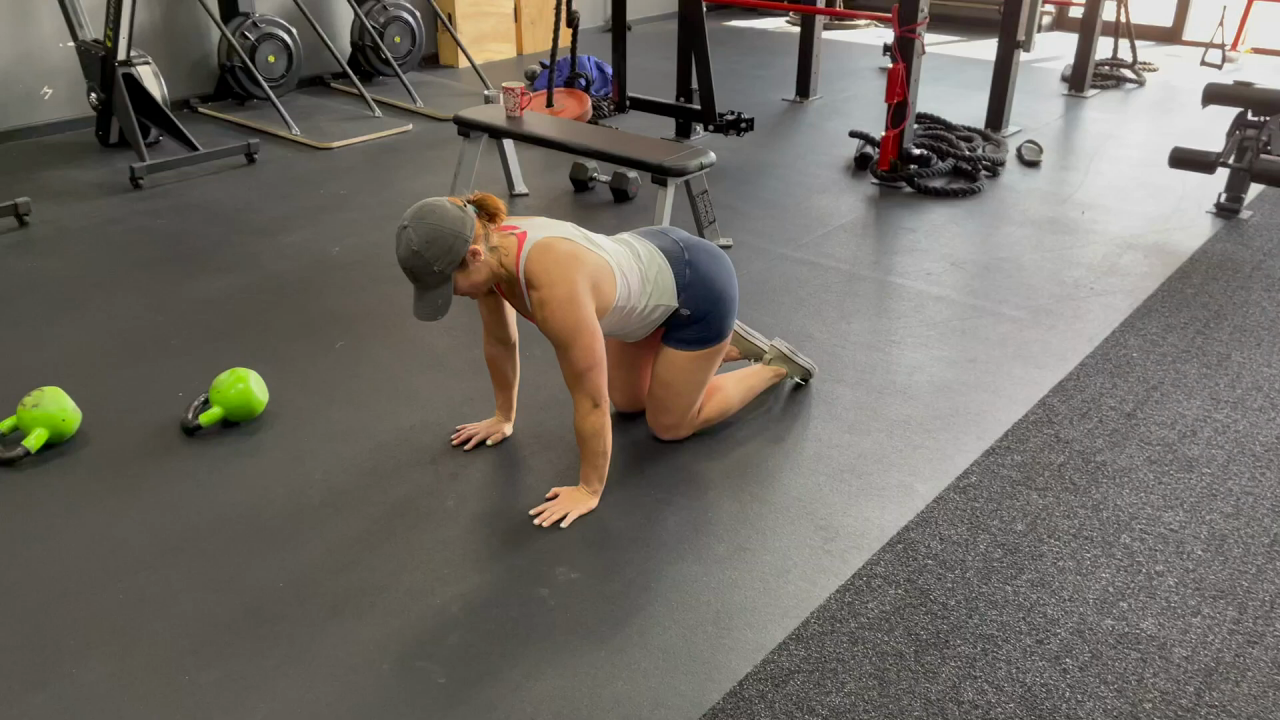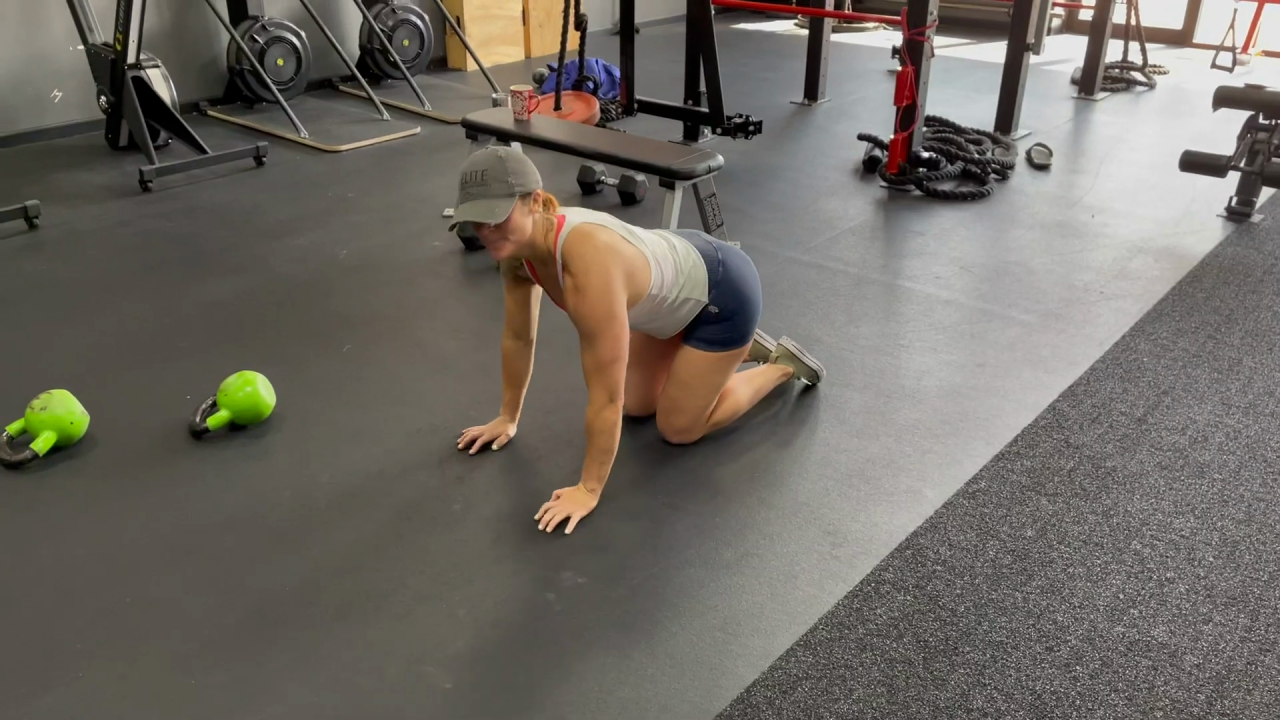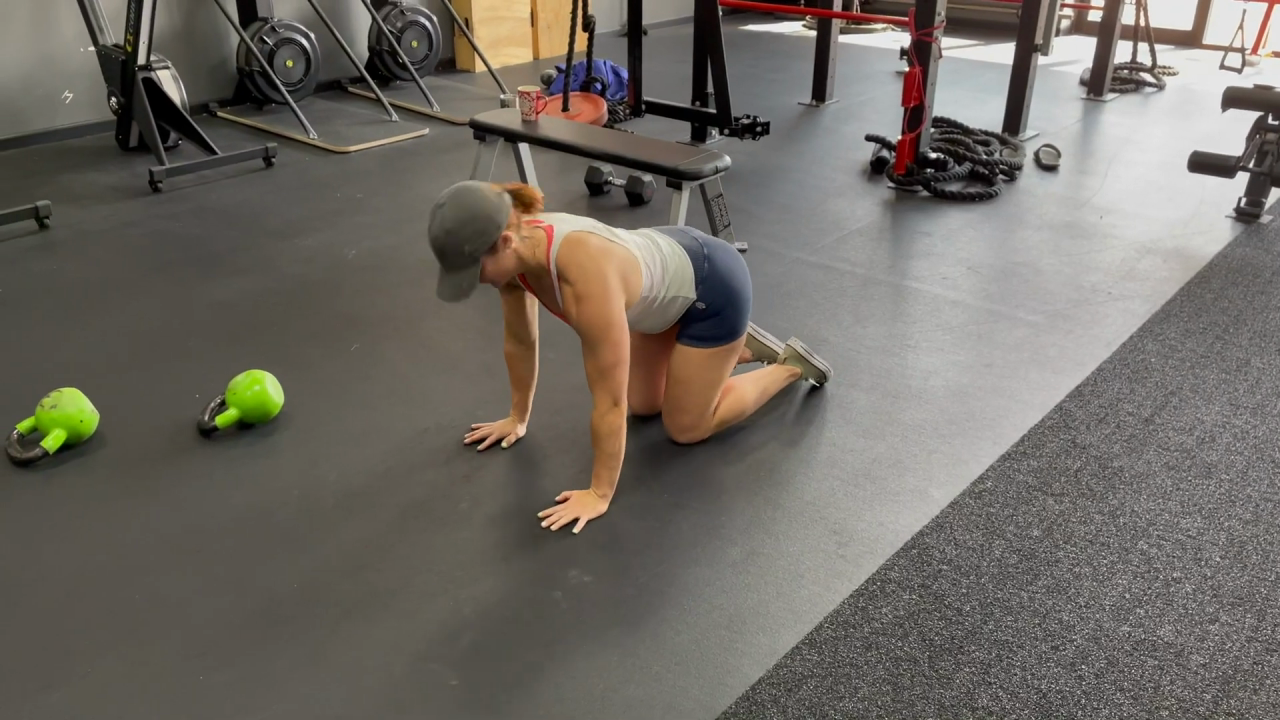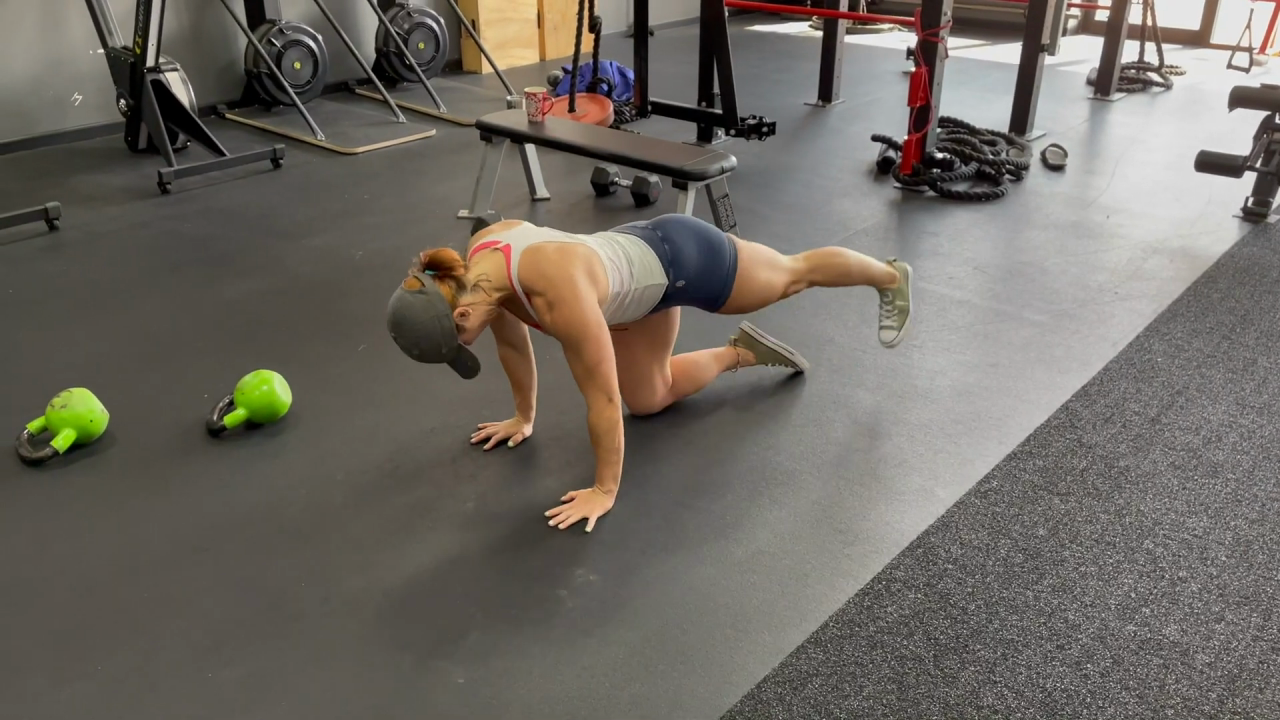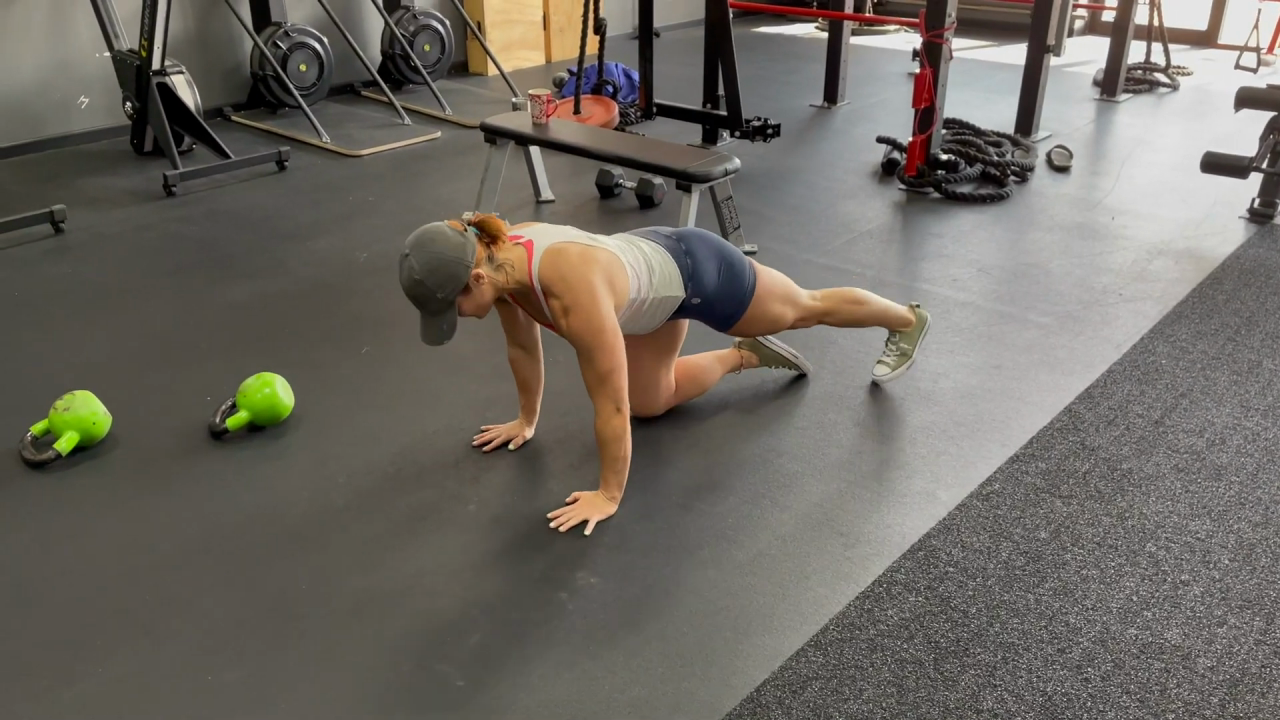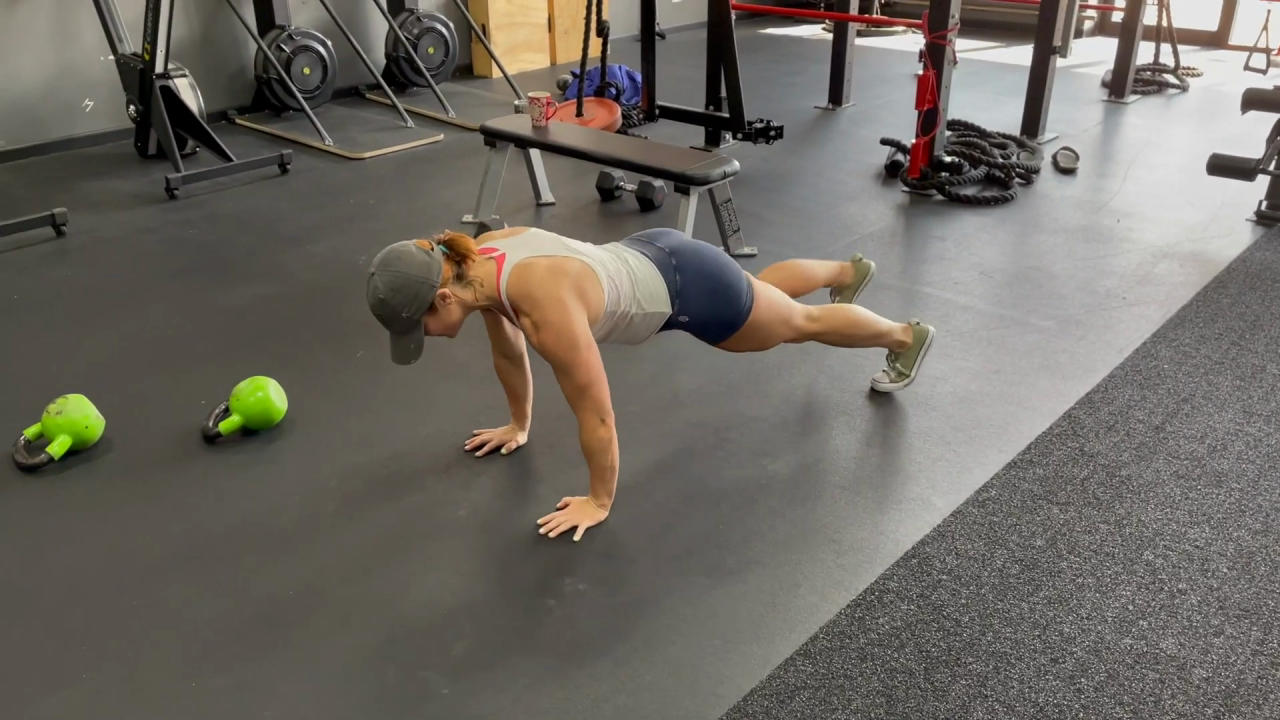
dt=0.7s
person 1, frame 1
left shoulder: (554, 287)
right shoulder: (490, 246)
left elbow: (591, 401)
right elbow: (499, 342)
left wrist: (589, 490)
right wrist: (504, 417)
left hip: (698, 287)
right hip: (652, 258)
left knee: (669, 425)
right knee: (627, 401)
left ankle: (775, 365)
right ankle: (727, 345)
person 1, frame 2
left shoulder: (590, 268)
right shoulder: (516, 245)
left elbow: (605, 397)
right elbow: (517, 337)
left wrist: (588, 490)
right wrist: (507, 418)
left hip: (724, 292)
right hip: (679, 273)
left knee: (678, 428)
right knee: (638, 406)
left ankle: (783, 366)
right ankle: (743, 350)
person 1, frame 3
left shoulder: (585, 280)
right shoulder: (514, 245)
left elbow: (609, 400)
right elbow: (519, 339)
left wrist: (599, 493)
right wrist: (519, 418)
left hip: (713, 286)
right hip: (667, 268)
left knee: (686, 428)
right knee: (645, 404)
left ankle: (792, 365)
right ankle: (741, 347)
person 1, frame 4
left shoulder: (557, 294)
right shoulder: (476, 269)
left elbow: (602, 398)
right elbow: (513, 343)
left wrist: (604, 491)
right wrist: (523, 417)
left hip: (682, 259)
right hip: (638, 262)
left knee: (795, 275)
right knee: (647, 399)
left ankle: (889, 276)
right ankle: (740, 353)
person 1, frame 5
left shoulder: (573, 291)
right shoulder: (499, 257)
left elbow: (611, 406)
right elbow: (522, 345)
left wrist: (608, 495)
right wrist: (526, 420)
left hip: (696, 273)
right hip: (650, 261)
left knee: (805, 307)
right knee: (650, 403)
left ankle: (907, 319)
right ankle: (747, 354)
person 1, frame 6
left shoulder: (543, 306)
right shoulder: (479, 263)
left elbow: (596, 416)
right elbow: (507, 353)
left wrist: (599, 501)
right wrist: (519, 425)
left hip: (688, 287)
right hip: (649, 256)
left knee: (800, 325)
right knee: (766, 287)
left ankle: (906, 336)
right ankle: (847, 272)
